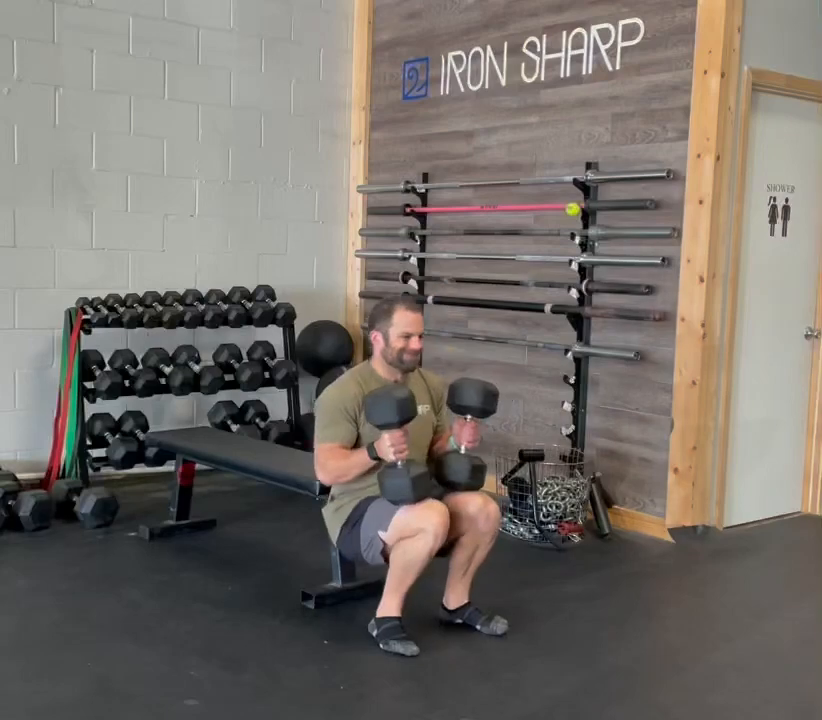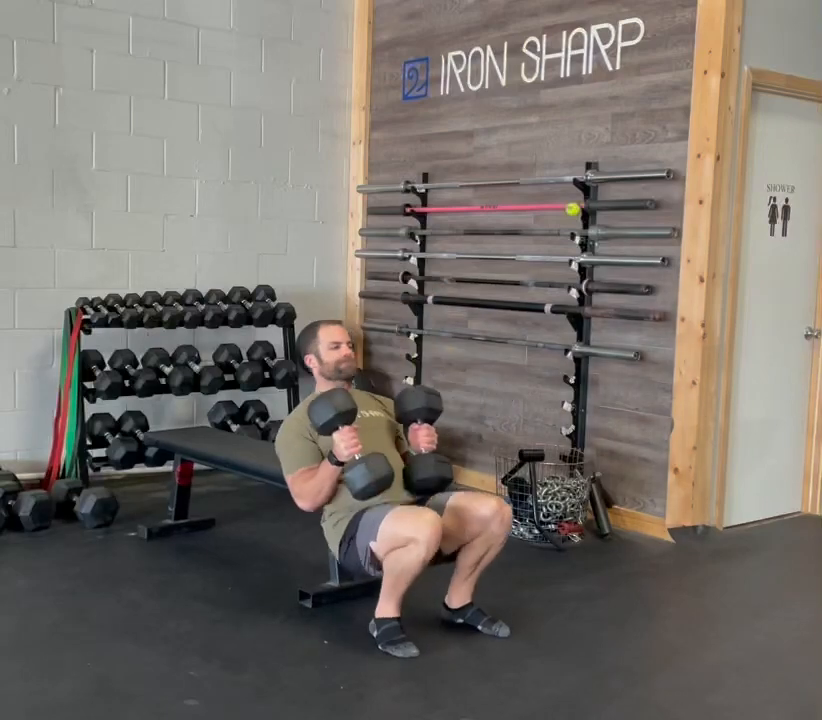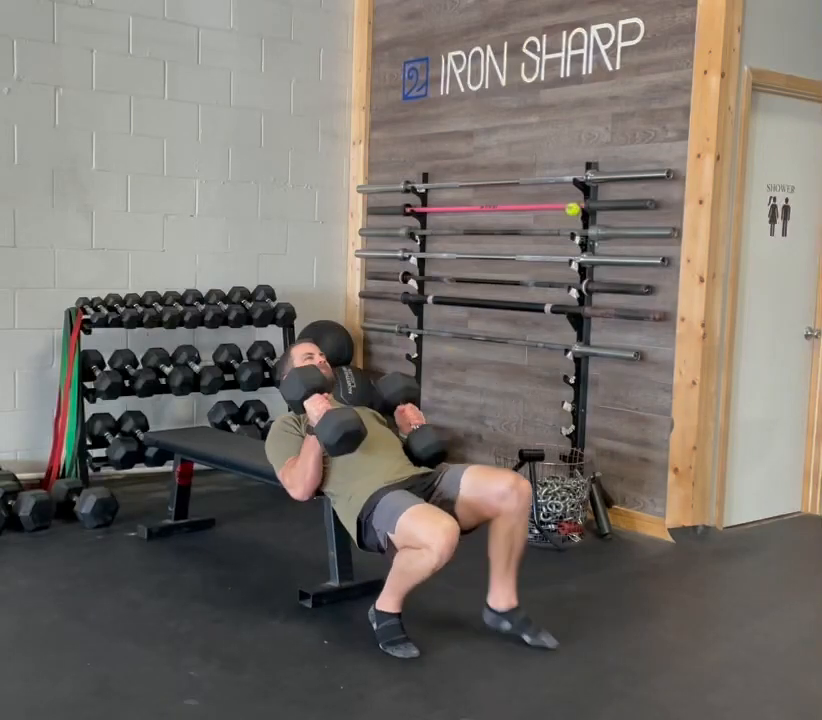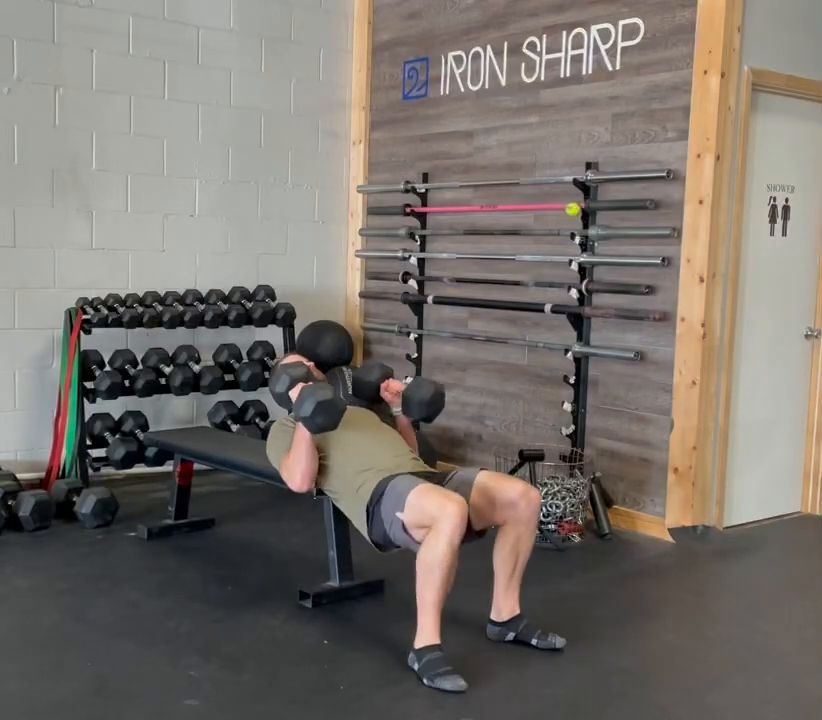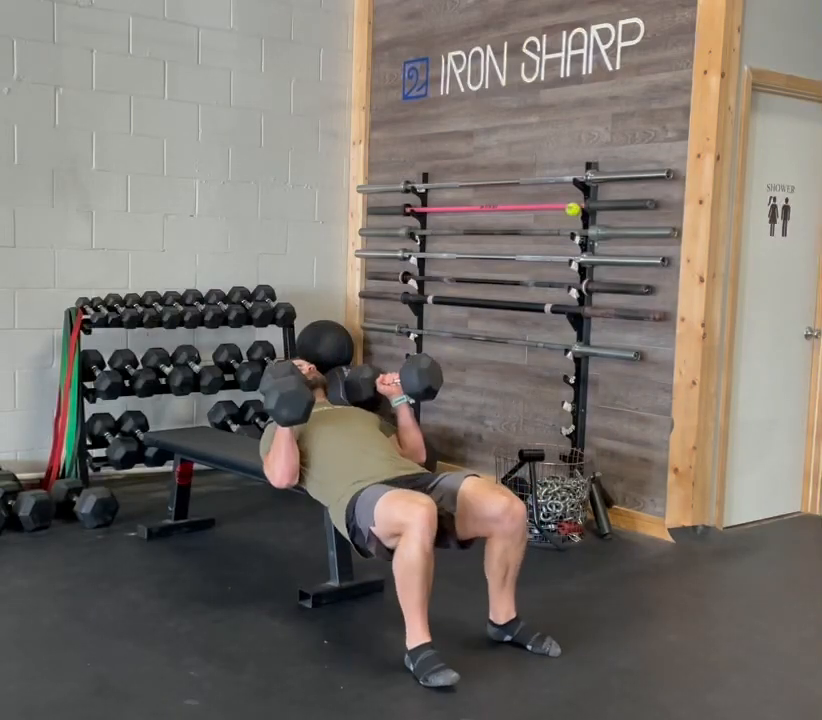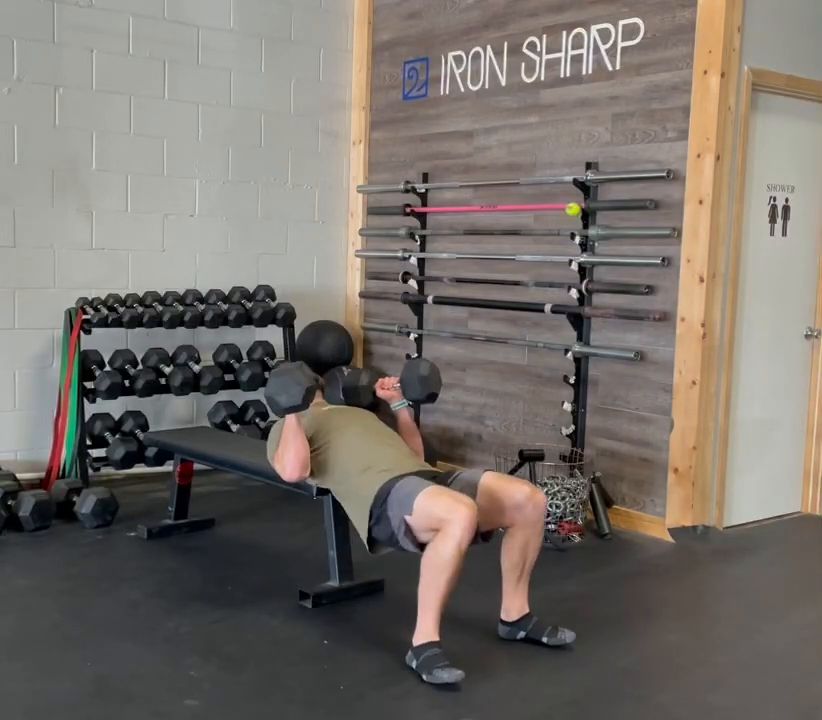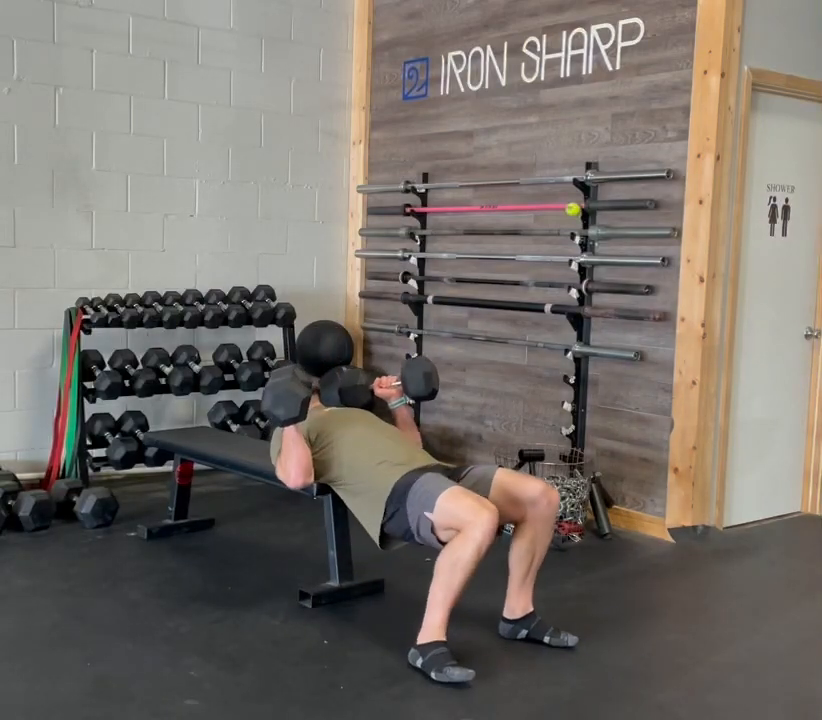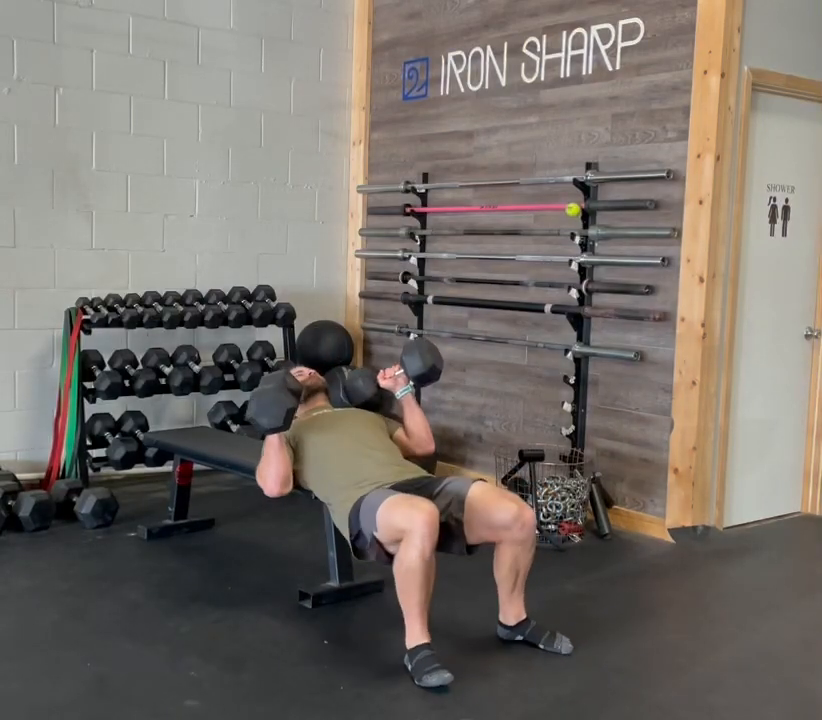
dt=0.4s
person 1, frame 1
left shoulder: (430, 386)
right shoulder: (345, 394)
left elbow: (436, 452)
right elbow: (327, 471)
left wrist: (457, 442)
right wrist: (375, 451)
left hip: (411, 503)
right hip: (358, 515)
left knee: (484, 511)
right knee: (433, 518)
left ankle: (456, 603)
right ankle: (387, 616)
person 1, frame 2
left shoulder: (381, 404)
right shoulder: (299, 424)
right elbow: (307, 499)
left wrist: (419, 448)
right wrist: (335, 457)
left hip: (410, 503)
right hip: (358, 524)
left knee: (495, 513)
right knee: (426, 527)
left ankle: (458, 602)
right ankle: (386, 616)
person 1, frame 3
left shoulder: (363, 411)
right shoulder: (287, 426)
right elbow: (301, 489)
left wrist: (410, 431)
right wrist: (316, 428)
left hip: (420, 480)
right hip: (373, 501)
left knee: (513, 489)
right knee: (440, 537)
left ankle: (503, 605)
right ankle: (386, 609)
person 1, frame 4
left shoulder: (359, 412)
right shoulder: (287, 427)
right elbow: (300, 481)
left wrist: (399, 408)
left hip: (424, 477)
right hip: (379, 493)
left knee: (523, 498)
right knee: (451, 511)
left ankle: (505, 617)
right ankle: (426, 645)
person 1, frame 5
left shoulder: (362, 413)
right shoulder: (280, 430)
left elbow: (415, 455)
right elbow: (282, 478)
left wrist: (399, 399)
left hip: (417, 481)
right hip: (363, 498)
left knee: (508, 510)
right knee: (419, 515)
left ankle: (504, 619)
right ankle: (418, 645)
person 1, frame 6
left shoulder: (357, 412)
right shoulder: (287, 427)
right elbow: (294, 471)
left wrist: (398, 402)
right wrist: (291, 409)
left hip: (426, 477)
right hip: (383, 494)
left knee: (529, 501)
right knee: (460, 516)
left ankle: (515, 616)
right ankle: (424, 643)
person 1, frame 7
left shoulder: (357, 413)
right shoulder: (289, 433)
right elbow: (298, 478)
left wrist: (396, 401)
left hip: (435, 472)
right hip: (395, 492)
left knee: (542, 498)
right knee: (482, 517)
left ankle: (517, 614)
right ankle: (429, 641)
person 1, frame 8
left shoulder: (367, 416)
right shoulder: (287, 434)
left elbow: (423, 446)
right elbow: (275, 487)
left wrist: (402, 391)
left hip: (422, 484)
right hip: (368, 502)
left knee: (517, 517)
right knee: (421, 519)
left ankle: (513, 620)
right ankle: (418, 645)
